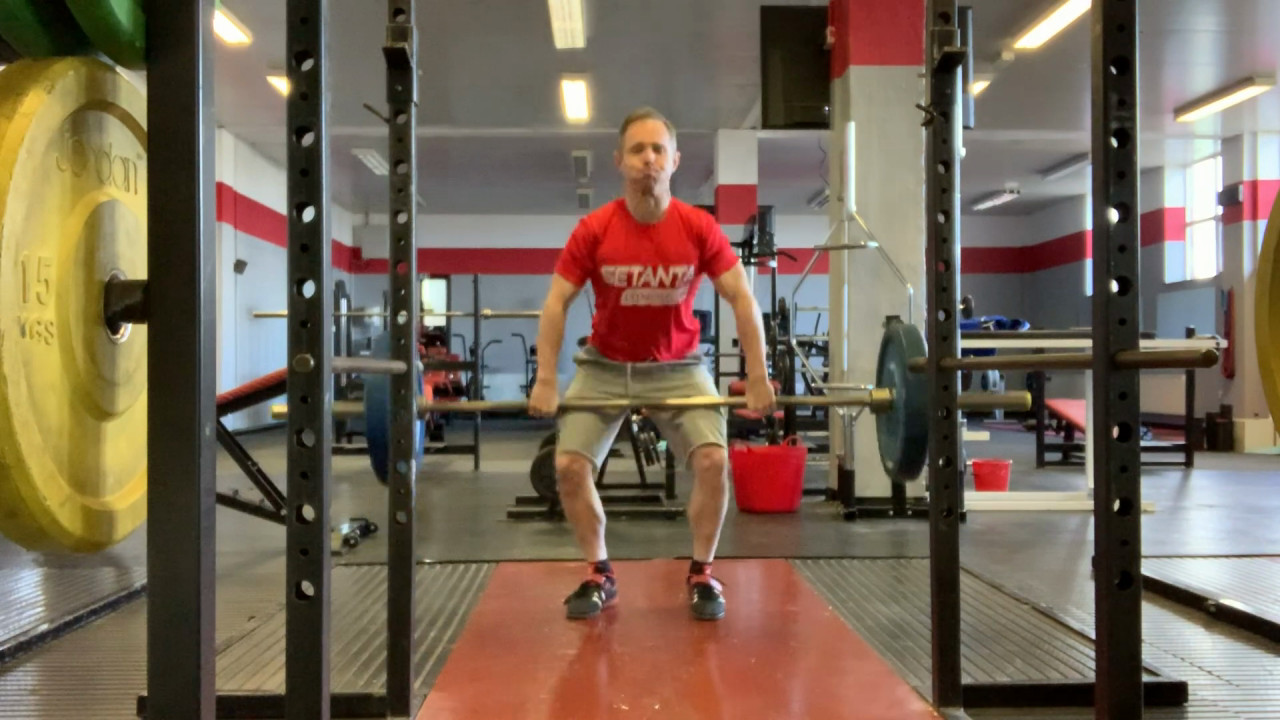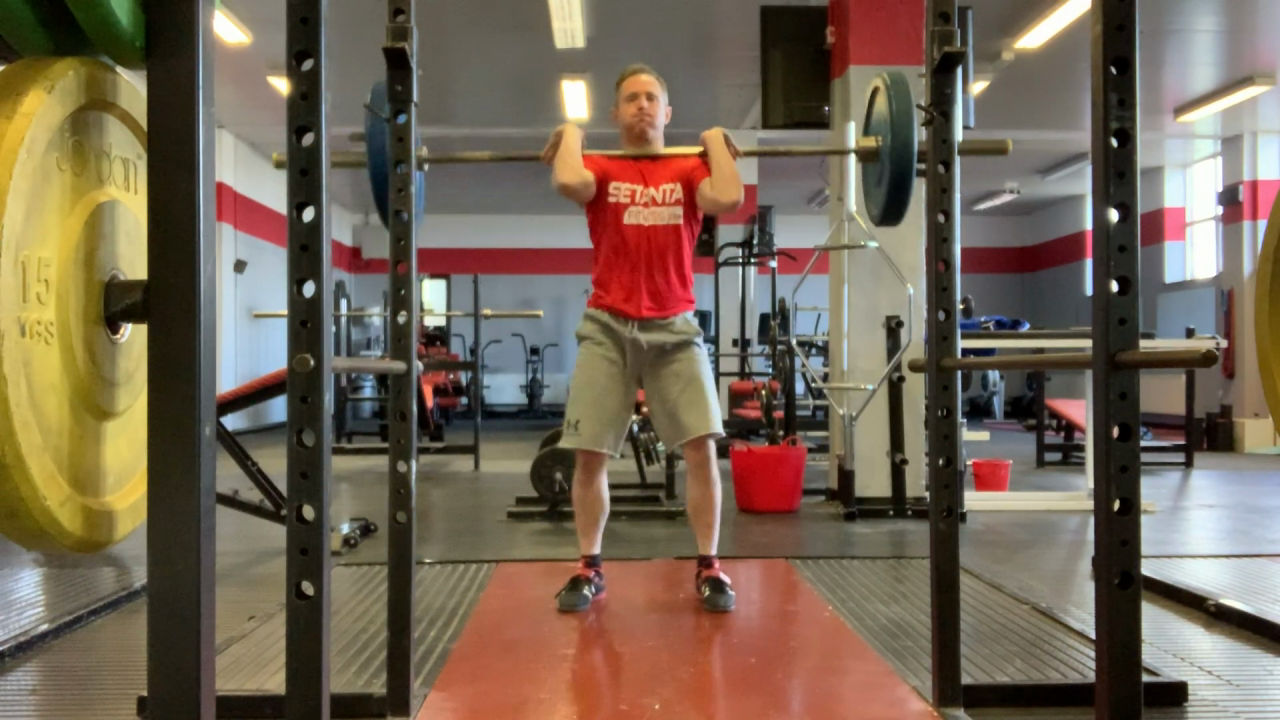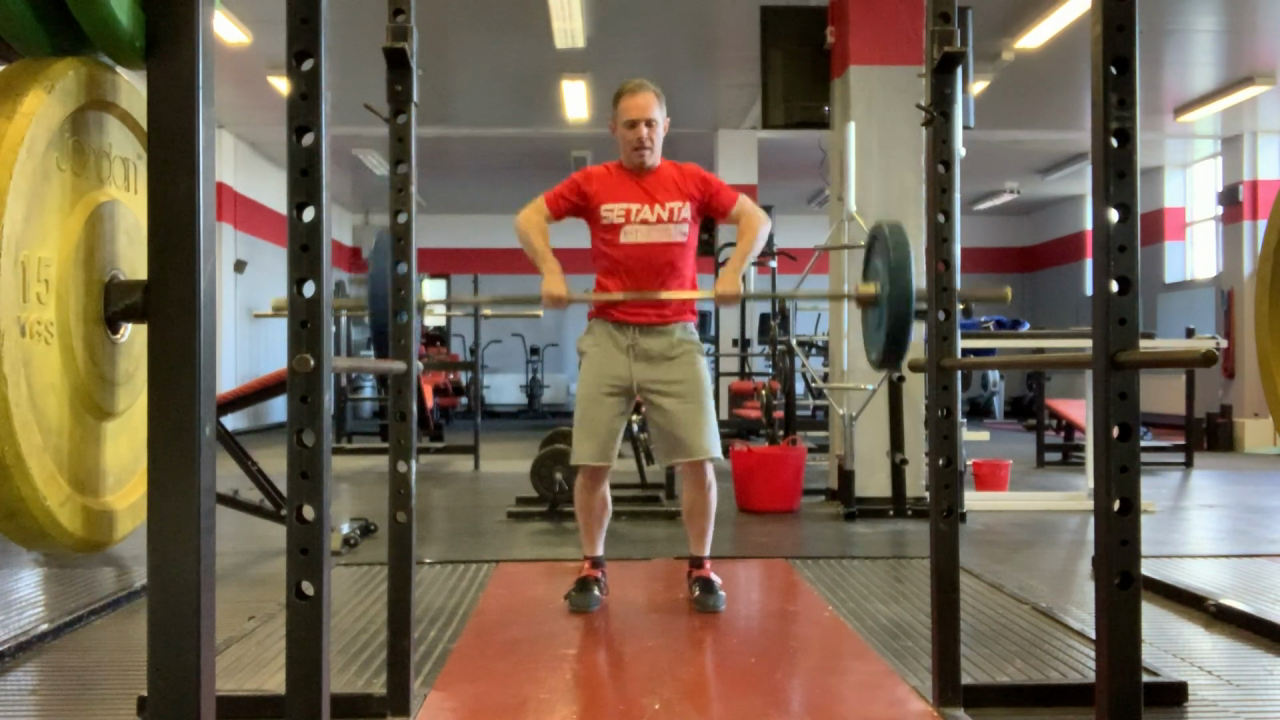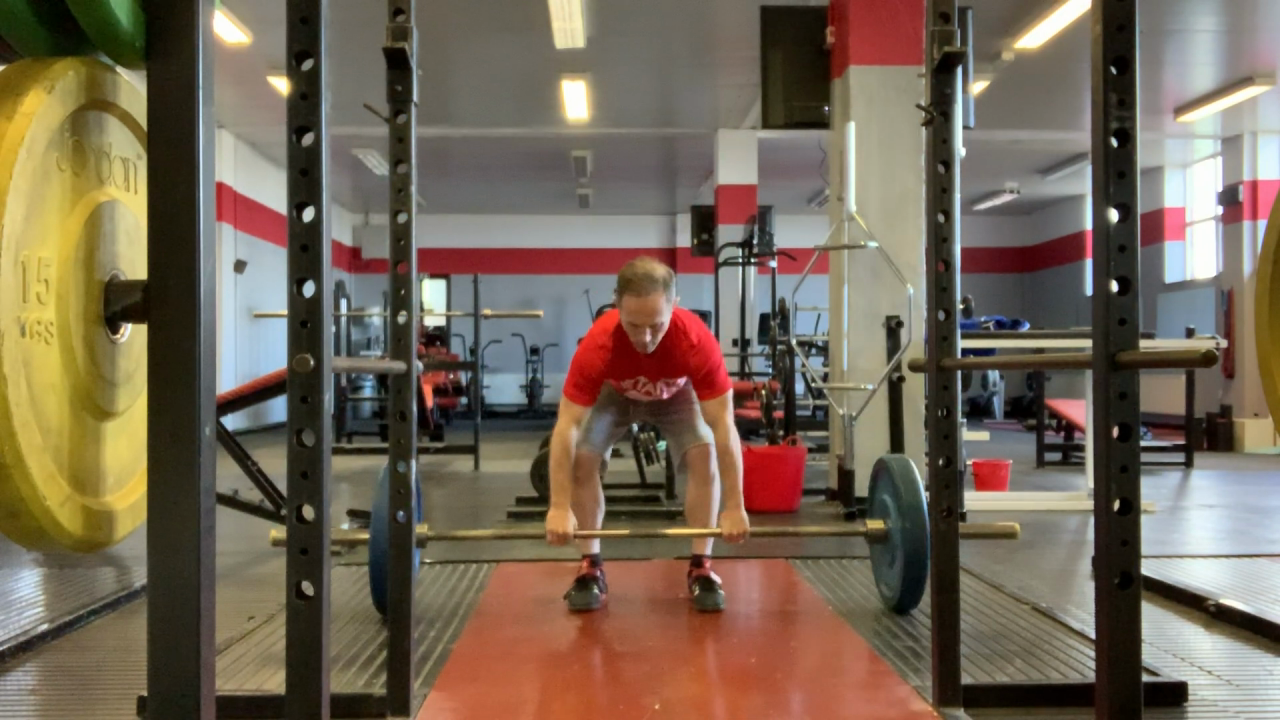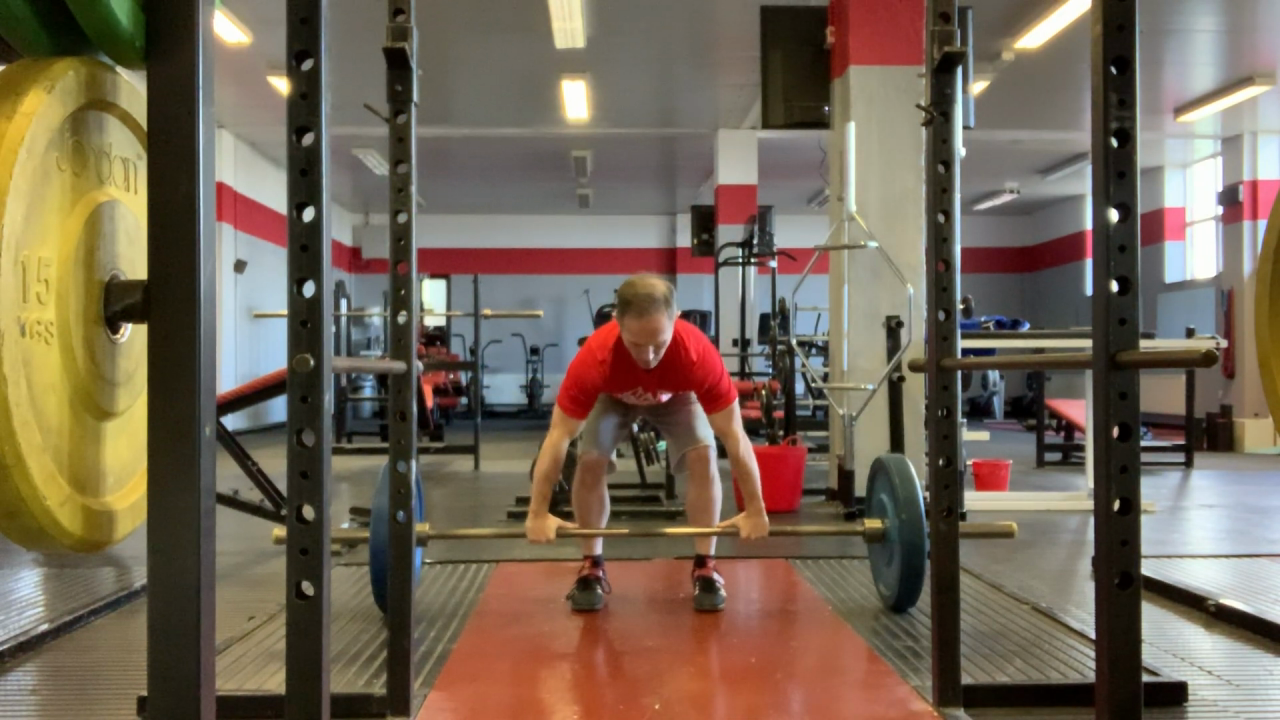
dt=1s
person 1, frame 1
left shoulder: (698, 227)
right shoulder: (594, 229)
left elbow: (741, 297)
right elbow: (557, 303)
left wrist: (758, 376)
right wrist: (545, 380)
left hip: (678, 363)
right hip: (604, 364)
left knee: (712, 460)
right knee: (569, 465)
left ankle: (702, 574)
right ankle: (598, 575)
person 1, frame 2
left shoulder: (691, 170)
right shoulder: (599, 169)
left elbow: (729, 201)
right elbow: (568, 183)
left wrist: (717, 145)
right wrist: (569, 139)
left hip: (674, 330)
right hip: (607, 330)
left knee: (701, 448)
right knee: (588, 454)
left ankle: (708, 567)
right ankle: (590, 567)
person 1, frame 3
left shoulder: (692, 180)
right shoulder: (592, 183)
left elbow: (757, 219)
right elbow: (528, 219)
left wrist: (735, 270)
right wrist: (550, 271)
left hip: (674, 340)
right hip: (608, 338)
left knee: (696, 460)
right knee: (591, 464)
left ankle: (700, 568)
right ankle: (592, 568)
person 1, frame 4
left shoulder: (698, 341)
right shoulder: (597, 345)
left elbow: (722, 426)
right elbow: (567, 427)
left wrist: (734, 508)
right wrist: (560, 508)
left hip: (676, 393)
right hip: (612, 394)
left knee: (703, 452)
right knee: (583, 456)
left ankle: (701, 568)
right ankle: (590, 568)
person 1, frame 5
left shoulder: (699, 355)
right shoulder: (593, 358)
left elbow: (734, 435)
right elbow: (559, 437)
left wrist: (755, 510)
right wrist: (538, 512)
left hip: (677, 394)
right hip: (612, 395)
left knee: (703, 456)
right knee: (590, 460)
left ankle: (705, 568)
right ankle: (592, 568)
